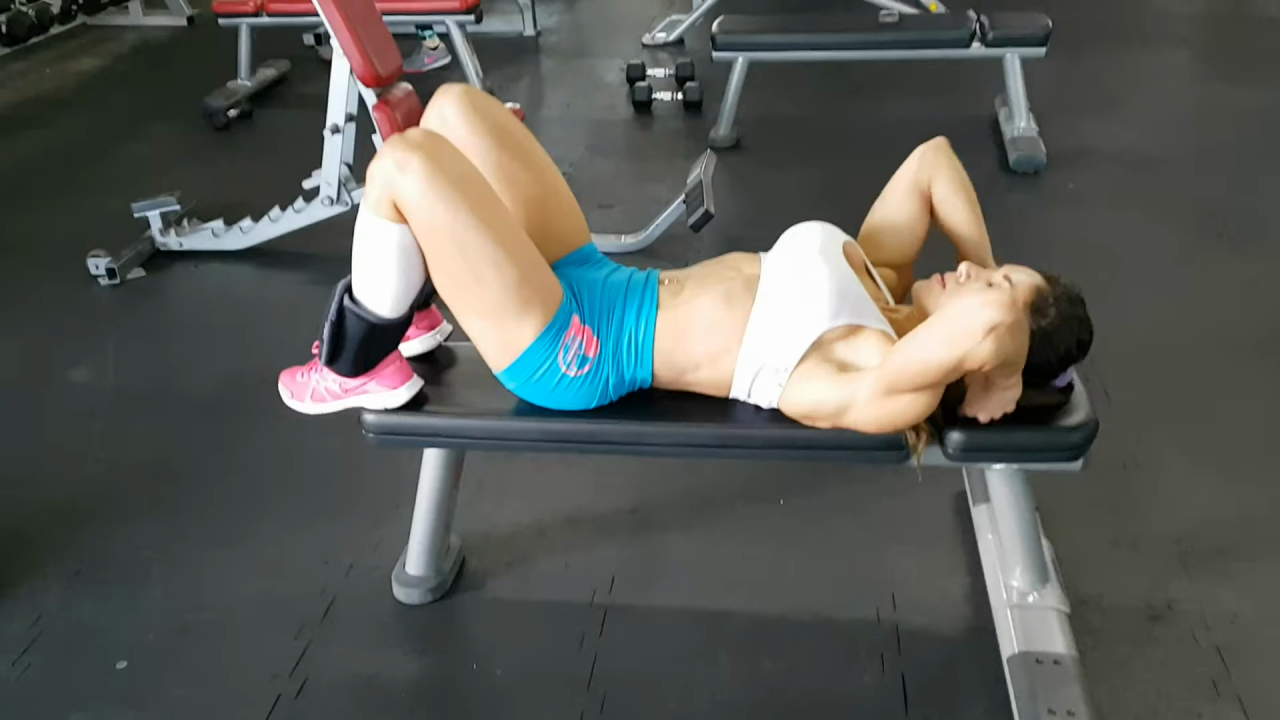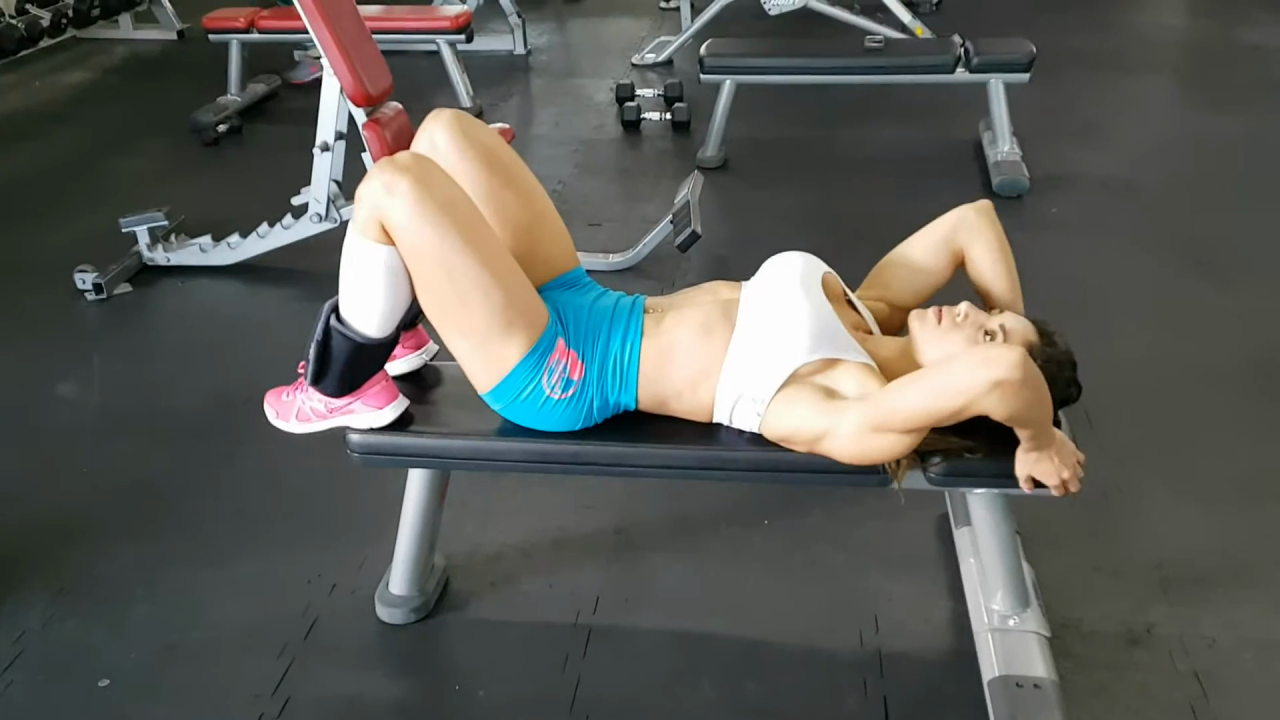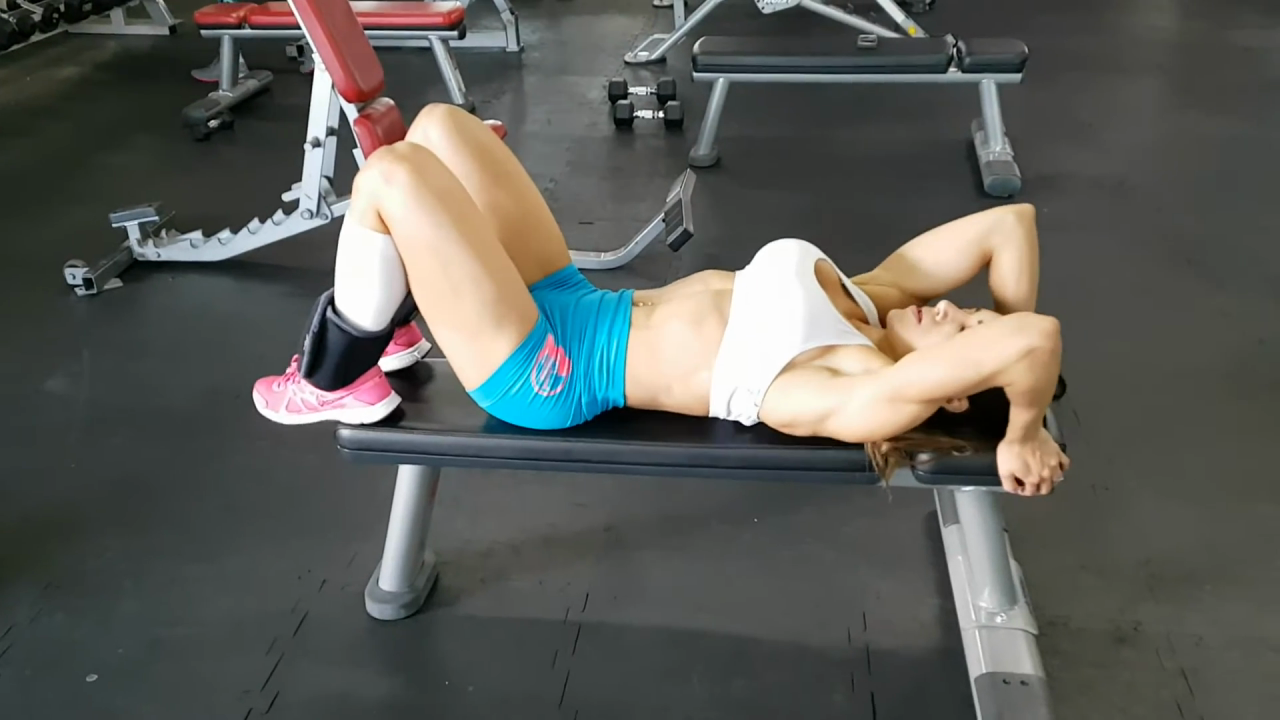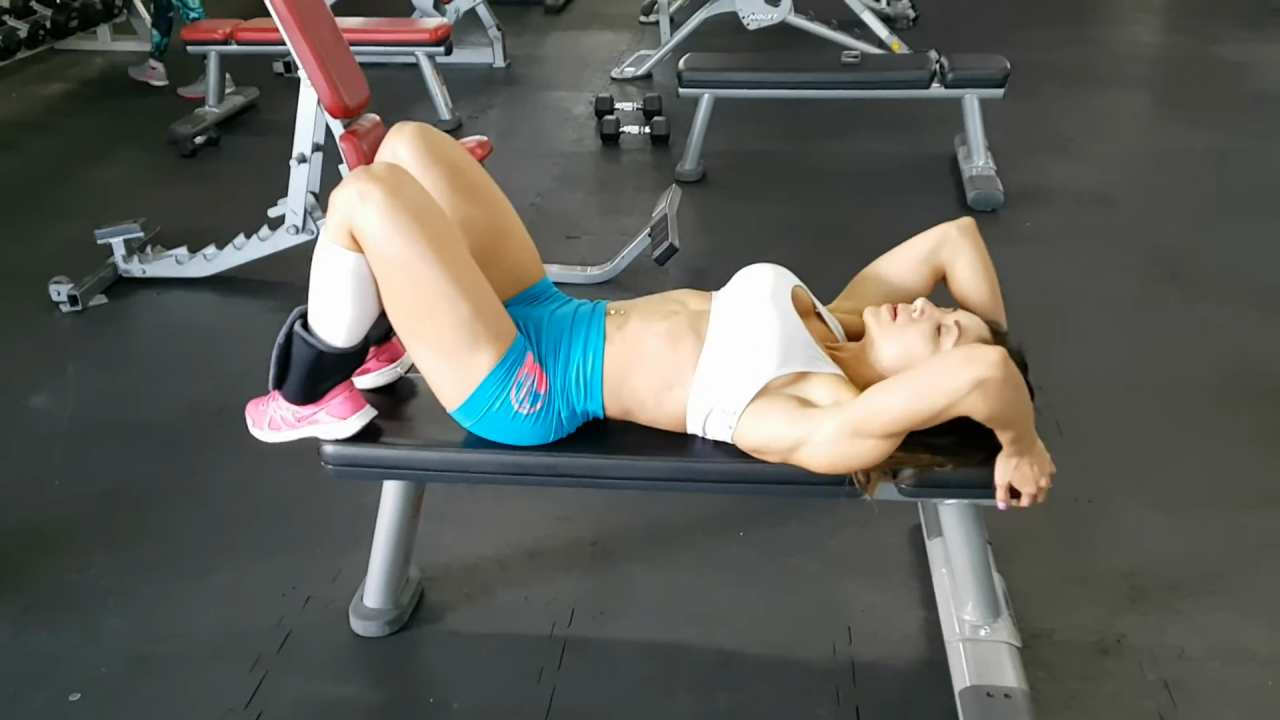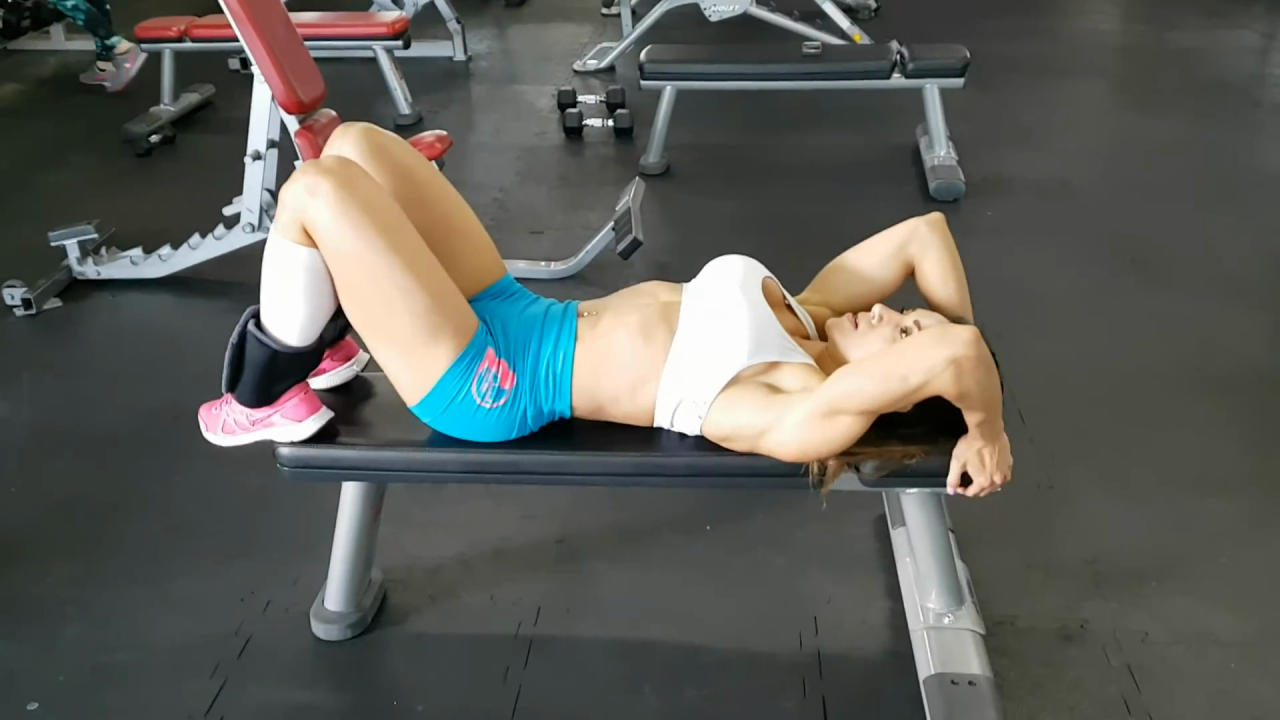
dt=0.5s
person 1, frame 1
left shoulder: (889, 390)
right shoulder: (882, 286)
left elbow: (990, 318)
right elbow: (933, 158)
left wrist: (999, 376)
right wrist: (996, 281)
left hip: (569, 355)
right hip: (594, 287)
left knee: (404, 162)
right knee: (455, 104)
left ankle: (362, 368)
right ankle: (399, 307)
person 1, frame 2
left shoulder: (876, 413)
right shoulder: (871, 318)
left elbow: (1002, 381)
right elbow: (974, 218)
left wrist: (1039, 440)
right wrist: (1018, 337)
left hip: (555, 378)
right hip: (580, 312)
left knee: (394, 185)
right knee: (444, 130)
left ankle: (346, 391)
right ankle: (395, 333)
person 1, frame 3
left shoulder: (877, 394)
right shoulder: (871, 304)
left elbow: (1037, 338)
right elbow: (1012, 219)
left wrist: (1023, 432)
right wrist: (1015, 326)
left hip: (543, 378)
right hip: (572, 307)
left knee: (390, 174)
right knee: (437, 123)
left ankle: (342, 381)
right ankle: (388, 326)
person 1, frame 4
left shoulder: (844, 427)
right shoulder: (843, 329)
left elbow: (986, 372)
right elbow: (955, 236)
left wrist: (1020, 443)
right wrist: (1000, 344)
left hip: (520, 390)
right hip: (548, 323)
left knee: (365, 194)
right knee: (409, 142)
left ankle: (316, 394)
right ankle: (368, 342)
person 1, frame 5
left shoulder: (813, 414)
right shoulder: (806, 321)
left elbow: (957, 356)
right elbow: (925, 229)
left wrist: (985, 429)
right wrist: (964, 335)
left hip: (486, 387)
right hip: (512, 317)
left knee: (315, 188)
right knee: (352, 145)
left ankle: (270, 395)
right ankle: (327, 338)
